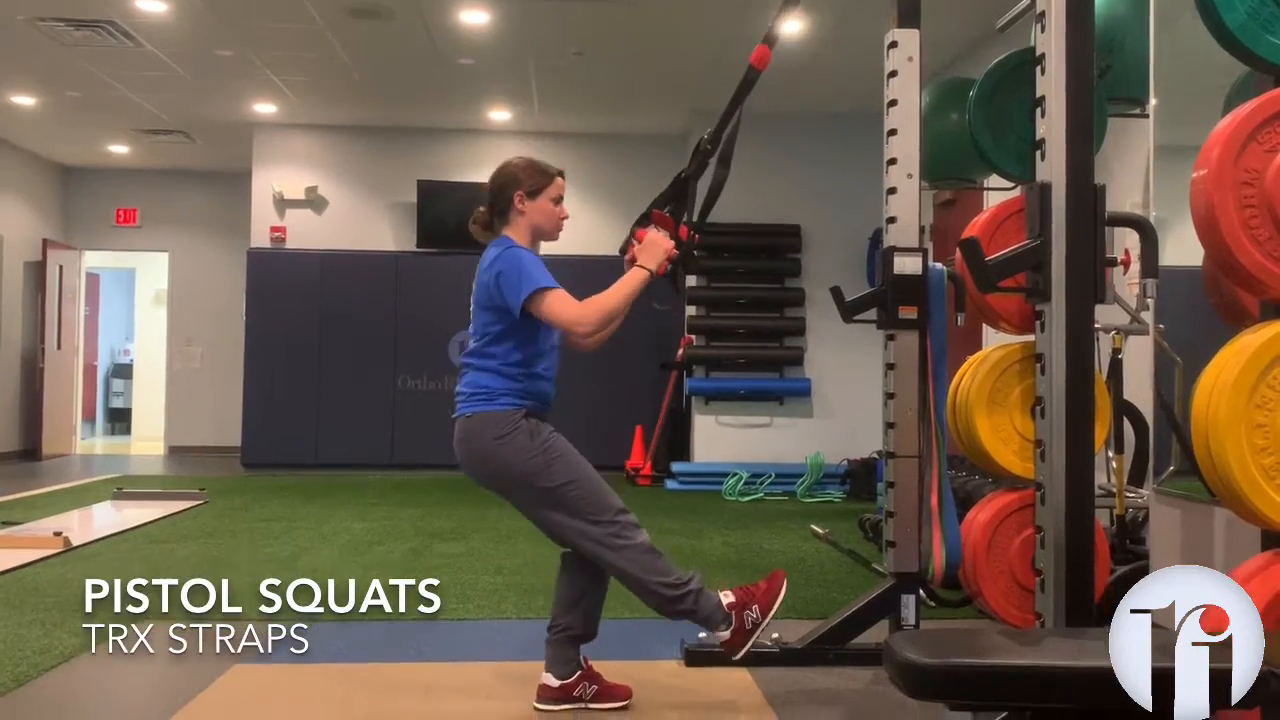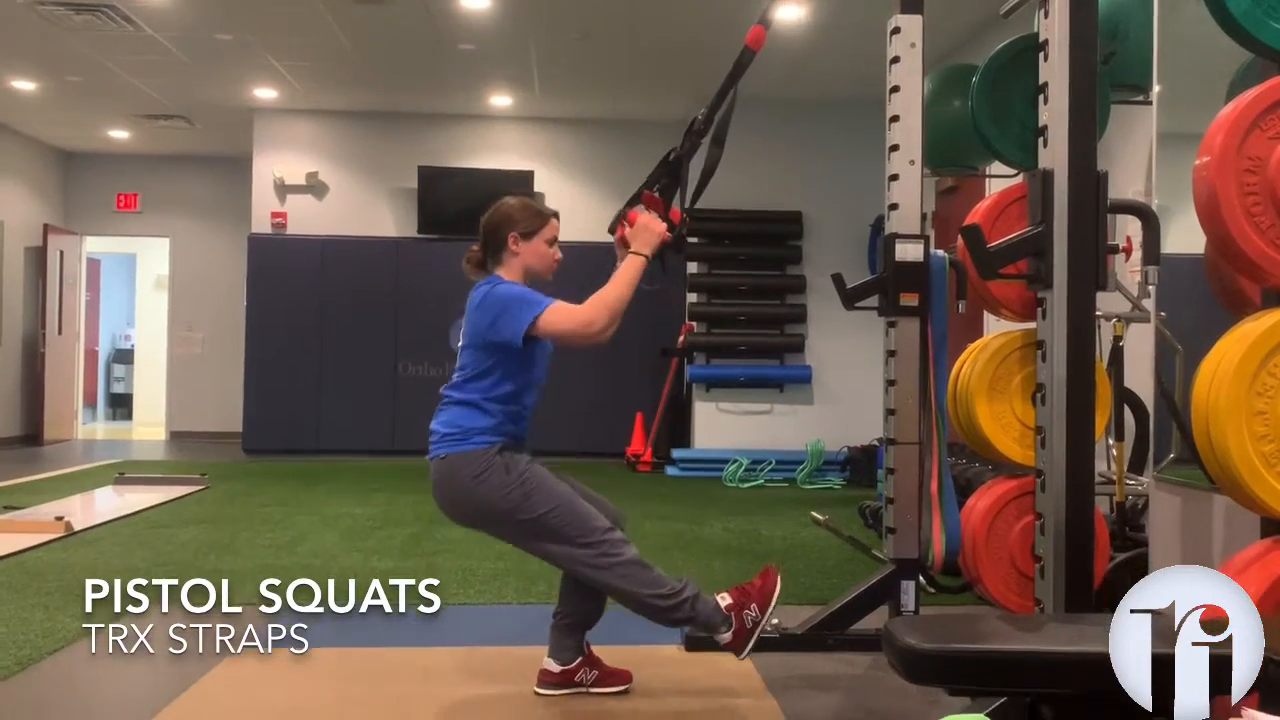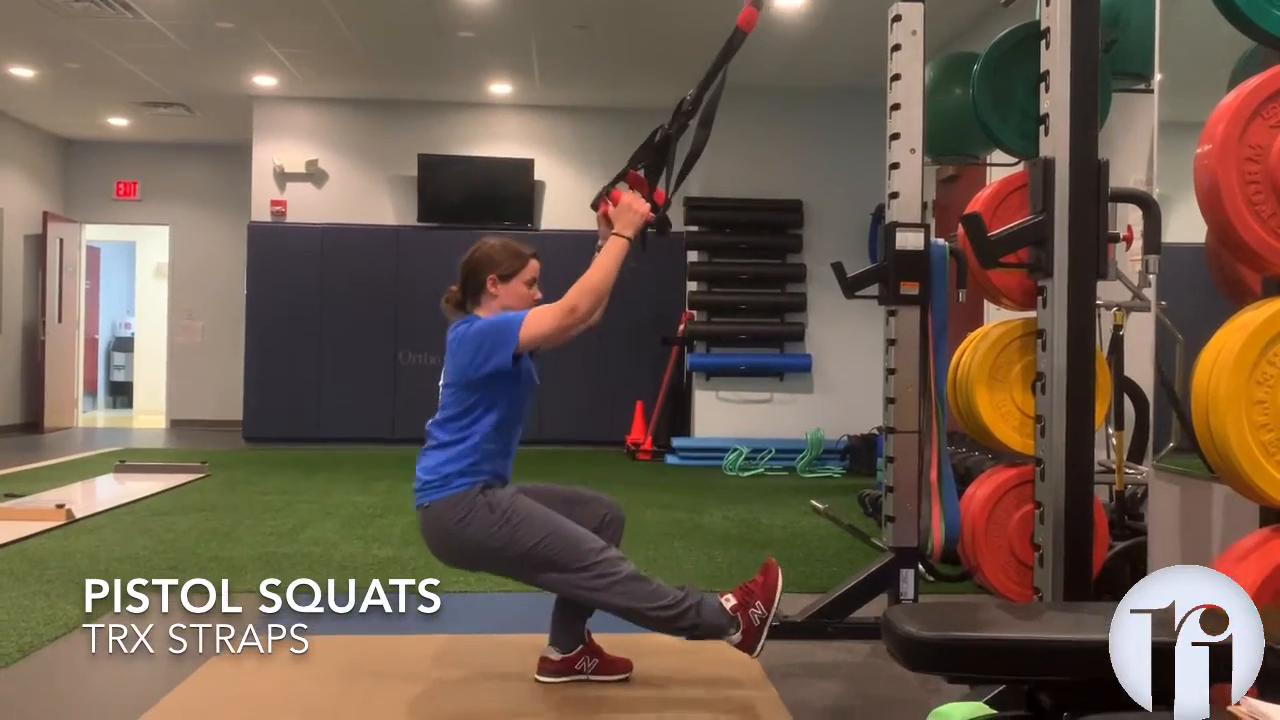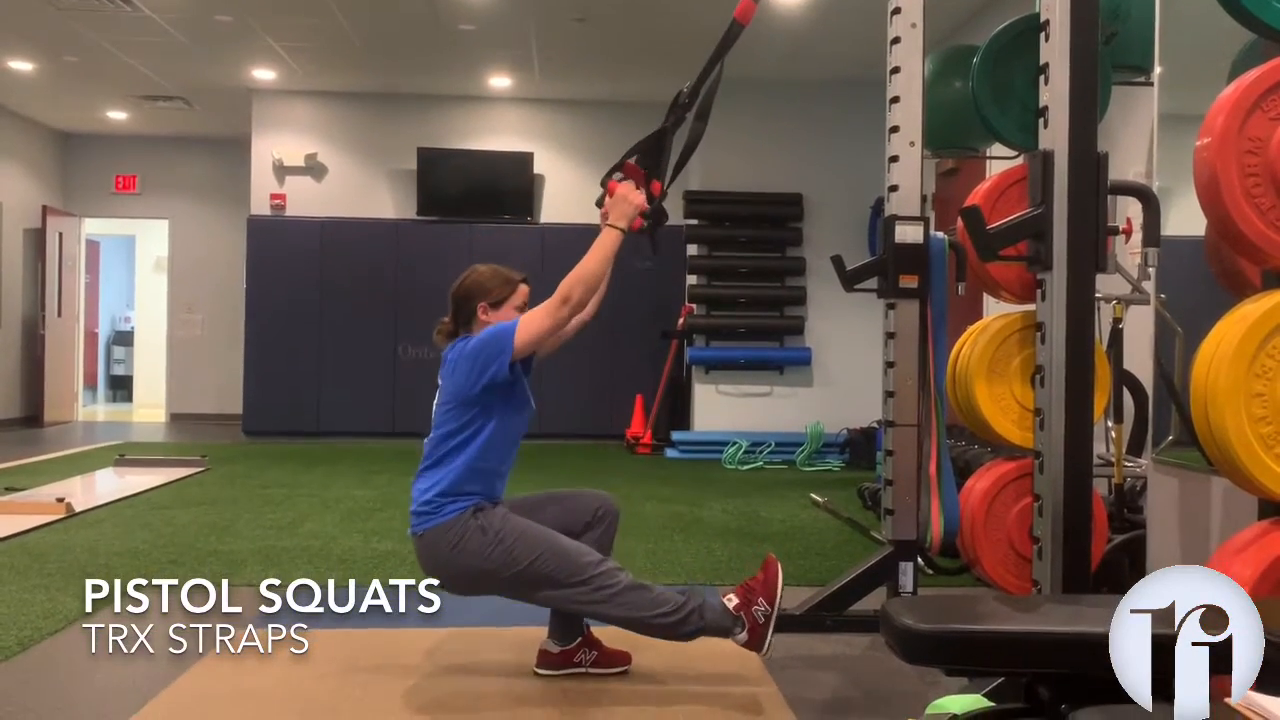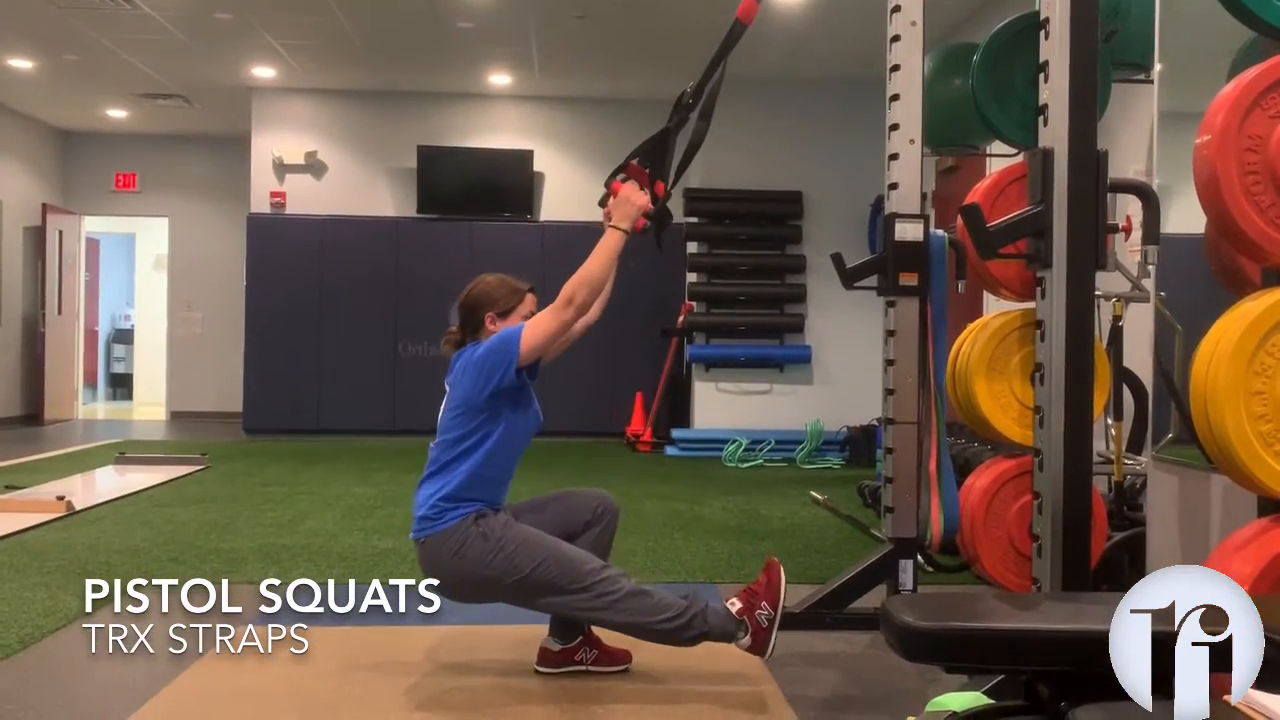
dt=0.3s
person 1, frame 1
left shoulder: (513, 261)
right shoulder: (511, 261)
left elbow: (582, 339)
right elbow: (581, 321)
left wrist: (634, 274)
right wrist: (643, 269)
left hip: (498, 428)
right hip: (503, 428)
left knee: (591, 539)
right knee: (609, 527)
left ankle: (564, 675)
right ankle: (720, 616)
person 1, frame 2
left shoulder: (507, 300)
right shoulder: (499, 298)
left elbow: (596, 329)
right elbow: (591, 323)
left wrist: (624, 259)
right wrist: (641, 251)
left hip: (484, 458)
right hip: (472, 467)
left knee: (599, 527)
right knee: (598, 542)
left ankle: (565, 662)
right ankle: (721, 617)
person 1, frame 3
left shoulder: (495, 336)
right shoulder: (479, 335)
left elbow: (587, 316)
right elbow: (576, 310)
left wrist: (606, 242)
right wrist: (624, 235)
left hip: (475, 497)
right hip: (460, 510)
left knee: (602, 516)
right knee: (593, 562)
left ankle: (565, 651)
right ankle: (726, 619)
person 1, frame 4
left shoulder: (494, 364)
right shoulder: (475, 356)
left elbow: (580, 312)
right elbow: (565, 302)
left wrist: (613, 228)
right wrist: (616, 225)
left hip: (470, 520)
right hip: (454, 535)
left knee: (597, 512)
right knee: (596, 578)
left ankle: (565, 645)
right ankle: (731, 617)
person 1, frame 5
left shoulder: (501, 370)
right shoulder: (482, 363)
left elbow: (584, 314)
right elbow: (569, 303)
left wrist: (616, 229)
right wrist: (619, 227)
left hip: (472, 526)
right hip: (457, 543)
left knee: (596, 510)
right knee: (596, 583)
left ankle: (566, 643)
right ankle: (734, 623)
